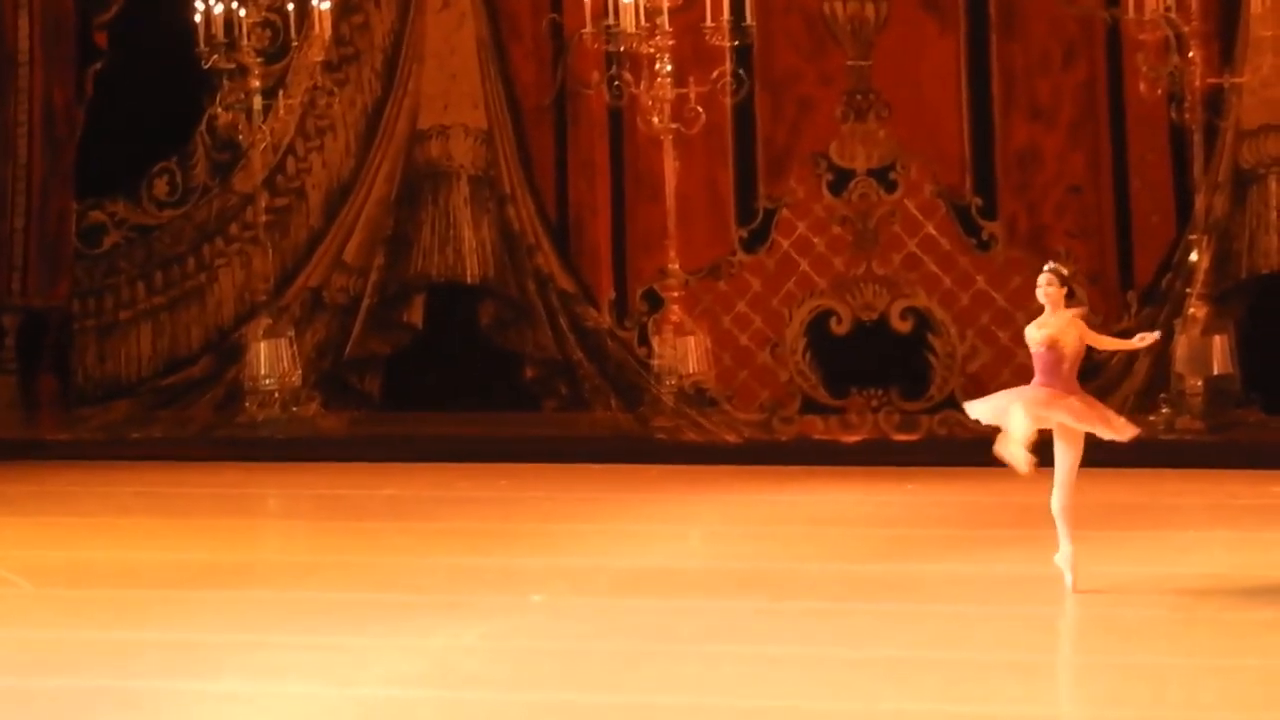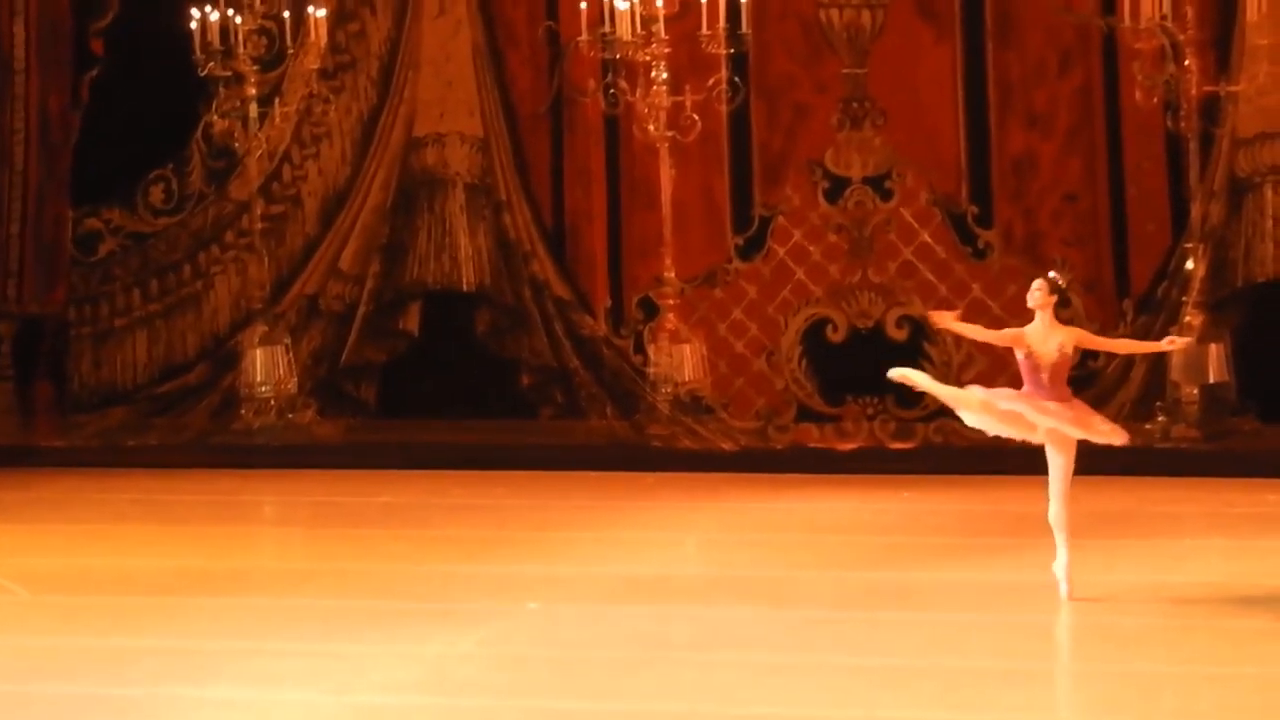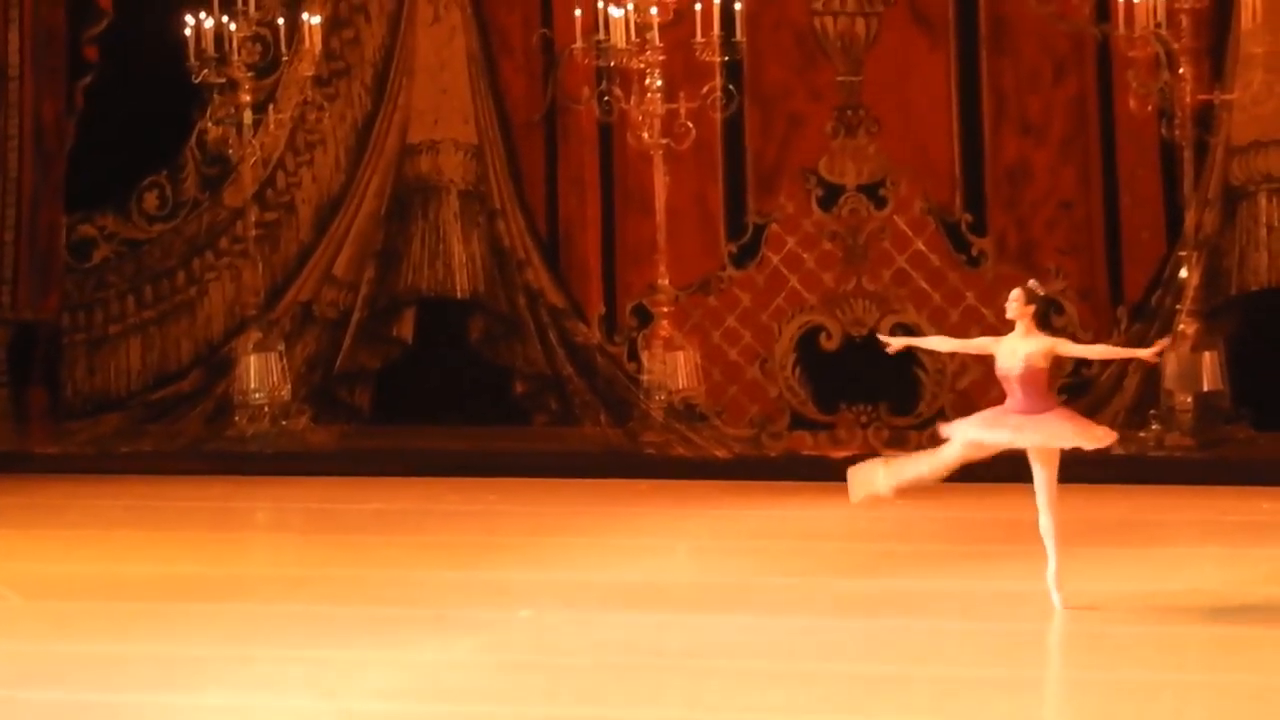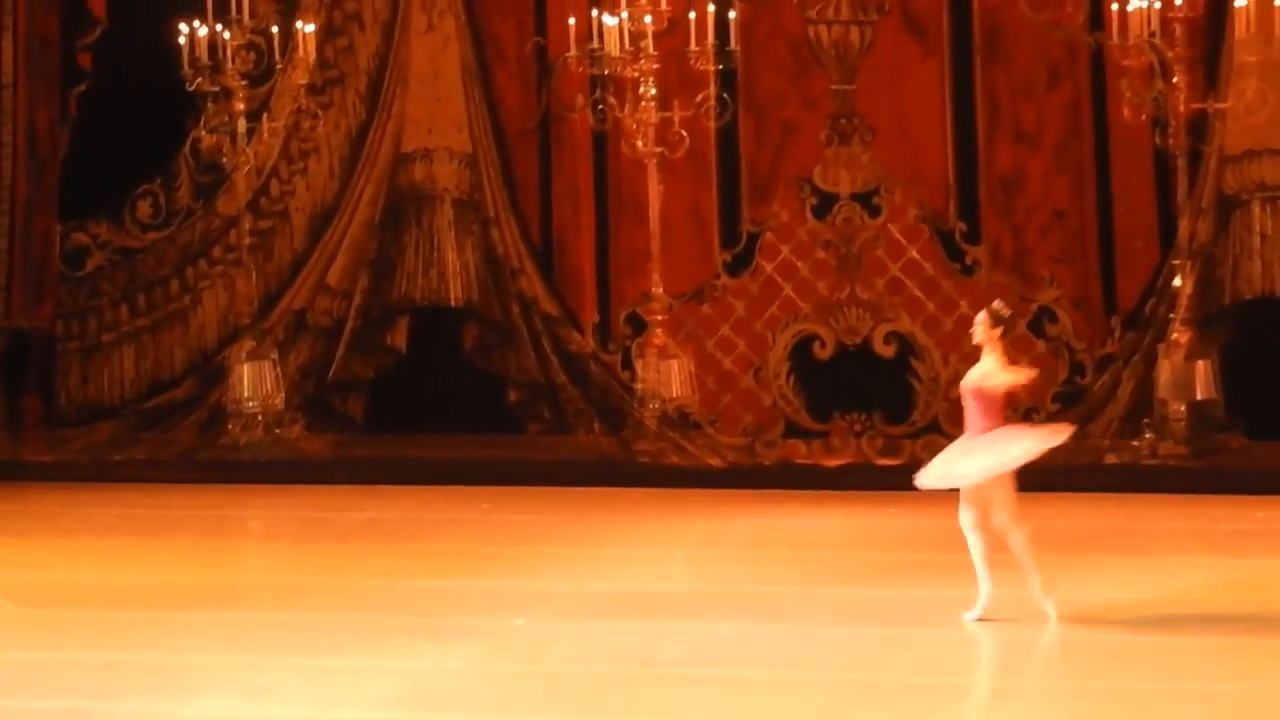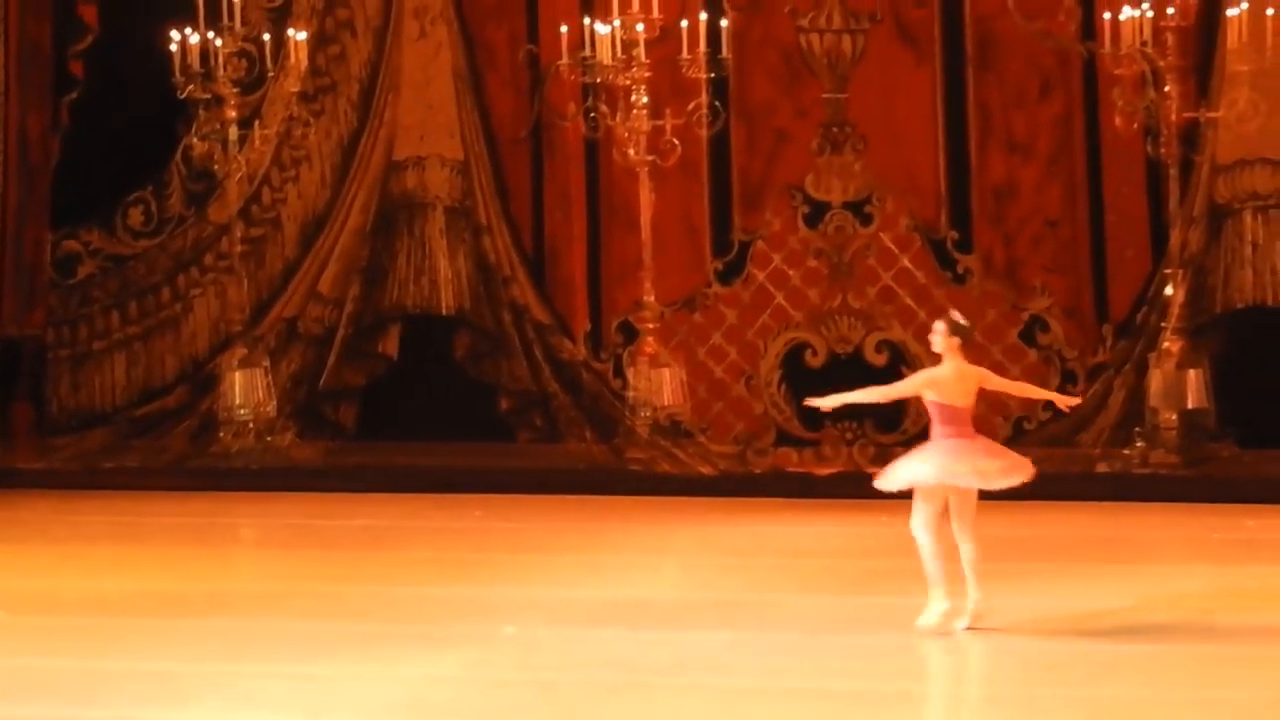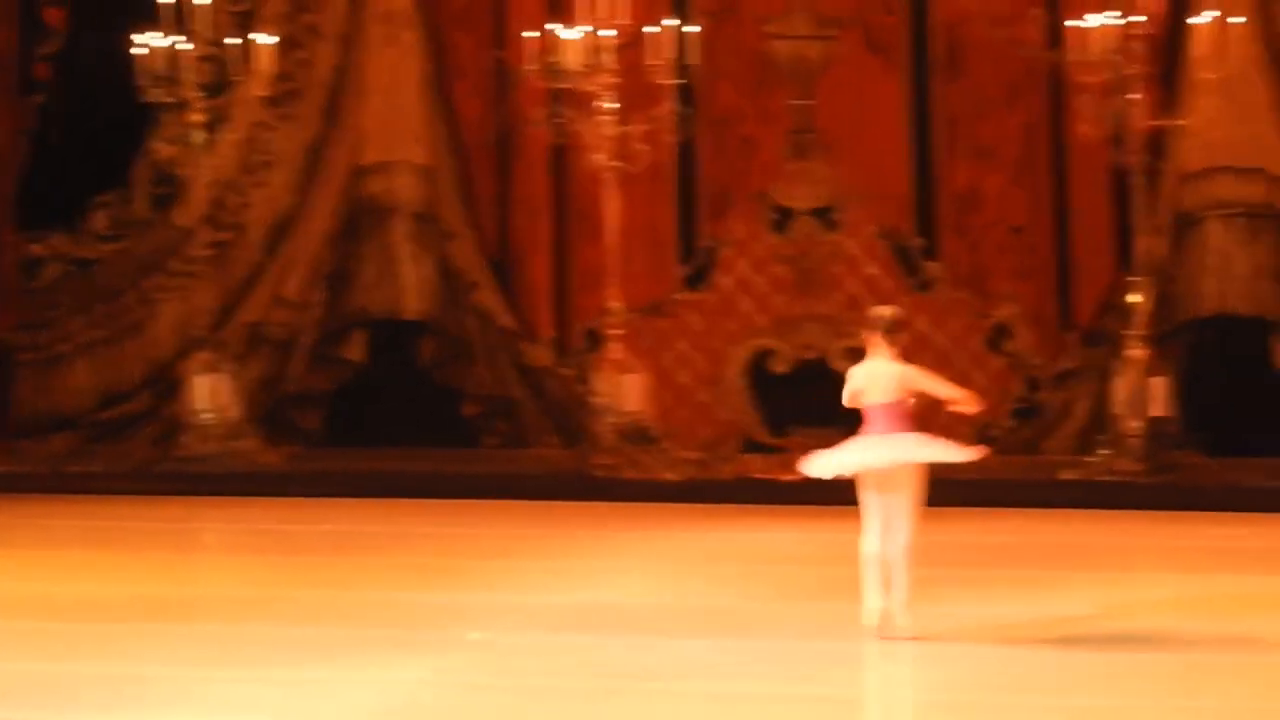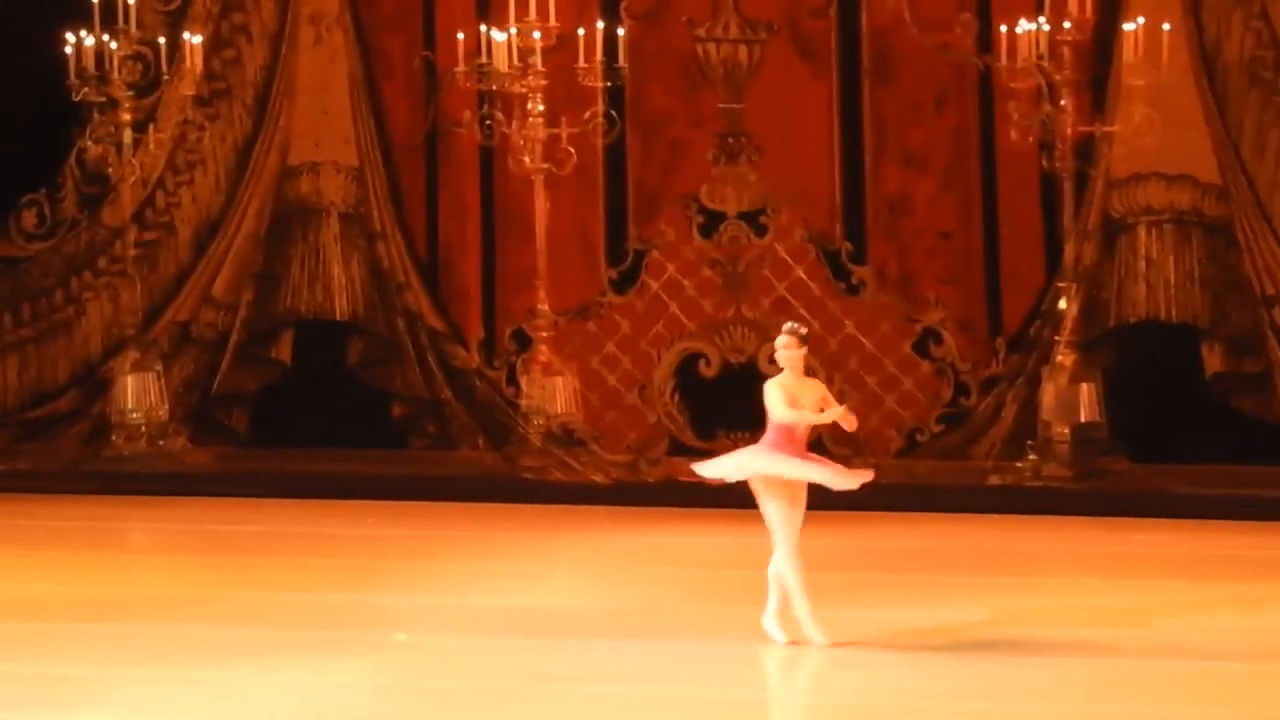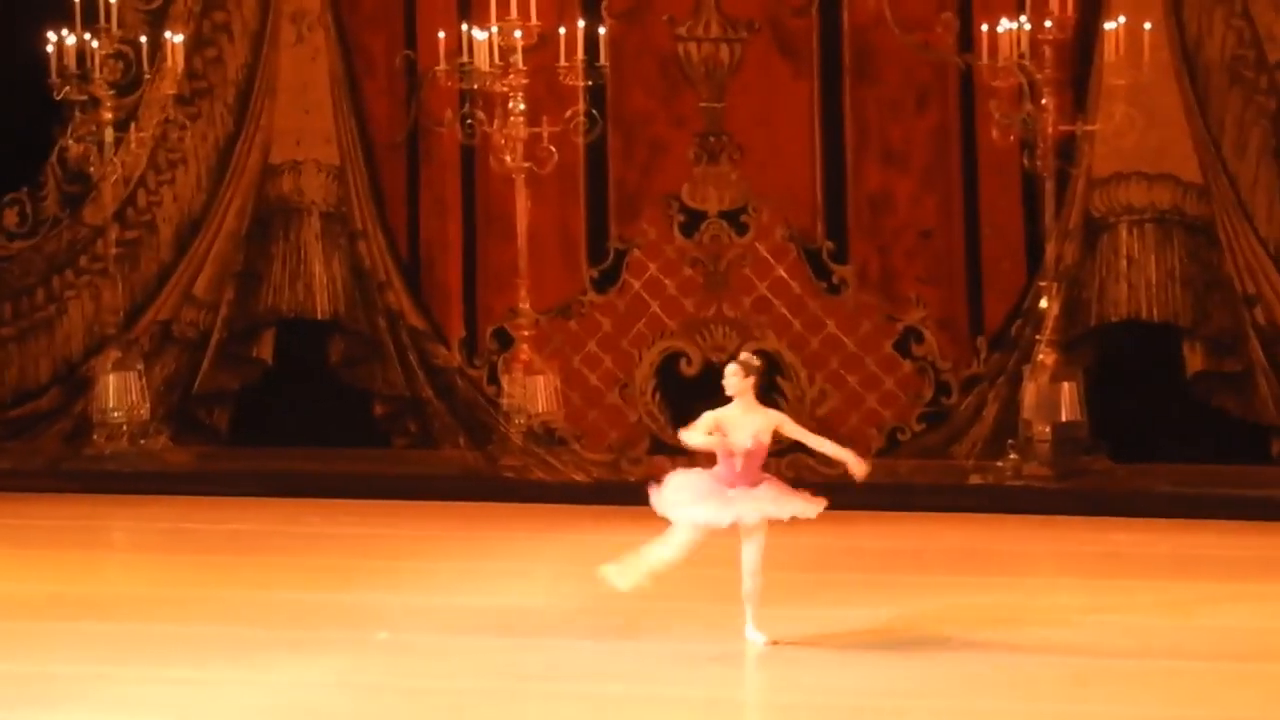
dt=0.2s
person 1, frame 1
left shoulder: (1077, 325)
right shoulder: (1037, 327)
left elbow: (1100, 342)
right elbow: (1037, 339)
left wrist: (1138, 342)
right wrist: (1057, 321)
left hip: (1072, 405)
right hip: (1042, 399)
left knee: (1064, 484)
left ankle: (1066, 550)
person 1, frame 2
left shoulder: (1071, 335)
right shoulder: (1019, 335)
left elbow: (1114, 343)
right elbow: (983, 335)
left wrist: (1160, 345)
right wrist: (952, 324)
left hip: (1062, 413)
right hip: (1026, 407)
left knee: (1059, 493)
right knee: (974, 401)
left ankle: (1062, 561)
right ankle: (924, 381)
person 1, frame 3
left shoulder: (1045, 343)
right shoulder: (998, 343)
left elbow: (1093, 349)
right elbow: (949, 343)
left wrist: (1139, 353)
right wrist: (908, 341)
left hip: (1044, 423)
right hip: (1009, 421)
left knee: (1046, 503)
right knee: (953, 452)
left ankle: (1053, 575)
right ankle: (885, 477)
person 1, frame 4
left shoulder: (991, 365)
right shoulder: (988, 364)
left elbow: (1008, 377)
right elbow: (1014, 376)
left wrist: (1018, 375)
right wrist: (1016, 375)
left hip: (992, 444)
right hip: (980, 446)
left knee: (1006, 521)
right knee: (969, 519)
left ankle: (1037, 587)
right ankle: (986, 594)
person 1, frame 5
left shoulder: (931, 377)
right shoulder: (977, 374)
left elbow: (886, 391)
right elbow: (1020, 387)
left wrist: (835, 399)
right wrist: (1057, 396)
left hip: (945, 454)
right hip: (969, 452)
left knee: (922, 525)
right knee: (963, 529)
left ankle: (940, 596)
right ankle: (973, 599)
person 1, frame 6
left shoulder: (855, 373)
right shoulder: (905, 371)
left elbow: (848, 400)
right elbow: (960, 395)
right wrist: (968, 402)
left hip: (873, 451)
right hip: (898, 448)
left knee: (873, 529)
right knee: (904, 527)
left ankle: (877, 602)
right ankle: (897, 608)
person 1, frame 7
left shoulder: (817, 387)
right shoulder: (774, 386)
left elbow: (848, 420)
right elbow: (783, 416)
left wrist: (844, 416)
right wrist: (825, 416)
left hip: (795, 469)
right hip: (766, 464)
left knee: (787, 544)
right knee: (786, 545)
left ankle: (771, 616)
right ankle: (805, 618)
person 1, frame 8
left shoulder: (771, 418)
right shoulder: (719, 416)
left elbow: (812, 438)
right elbow: (687, 435)
left wrist: (849, 457)
right wrist: (715, 443)
left hip: (753, 496)
right hip: (715, 490)
left knee: (751, 567)
right knee: (678, 542)
left ankle: (751, 624)
right ankle: (631, 572)
